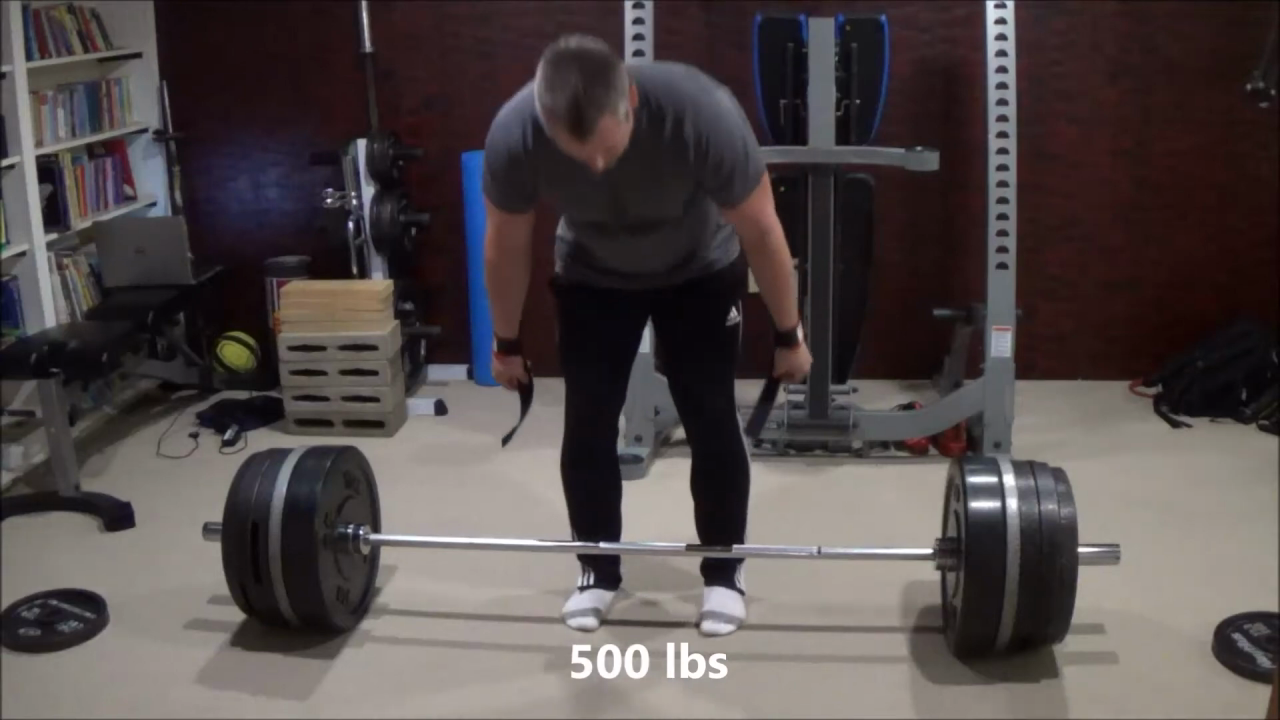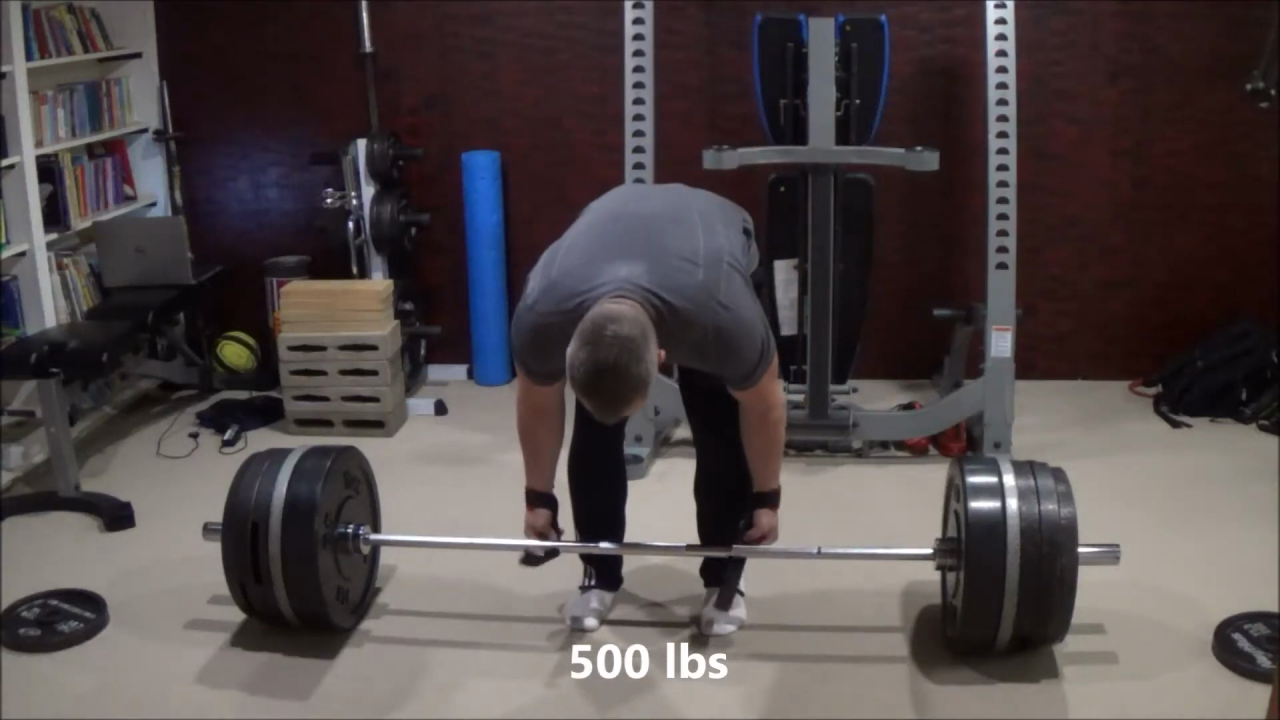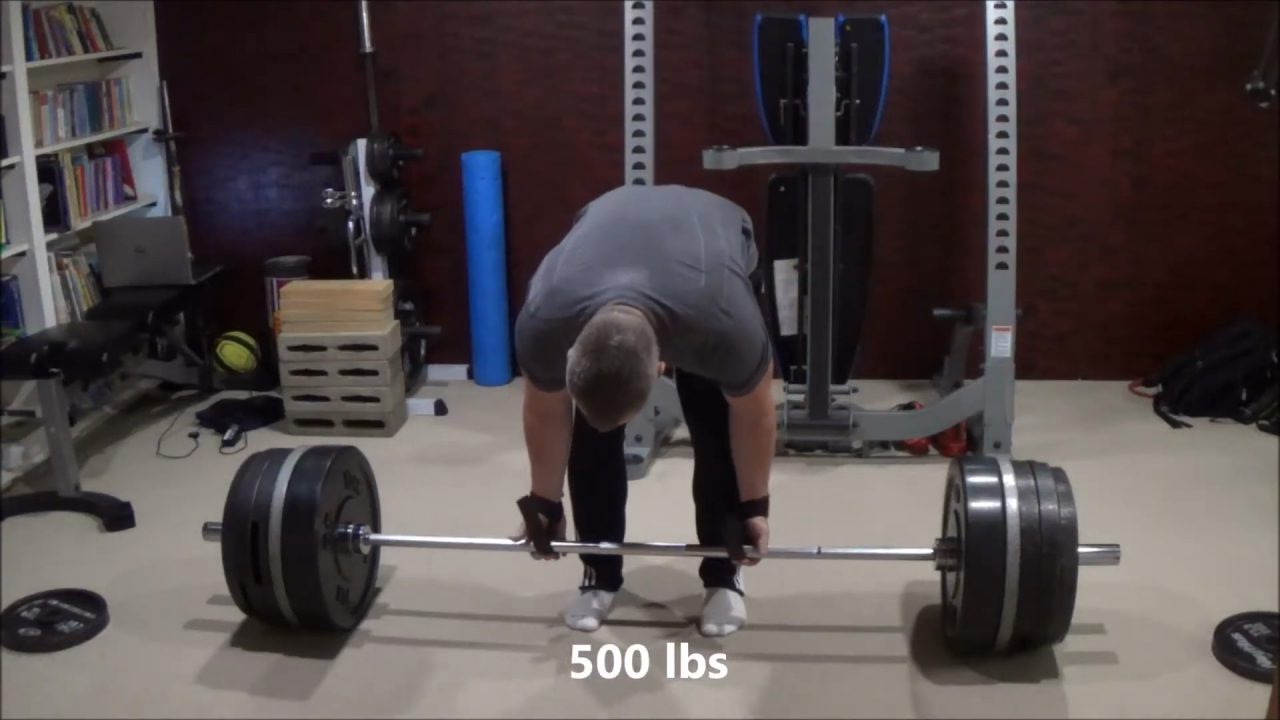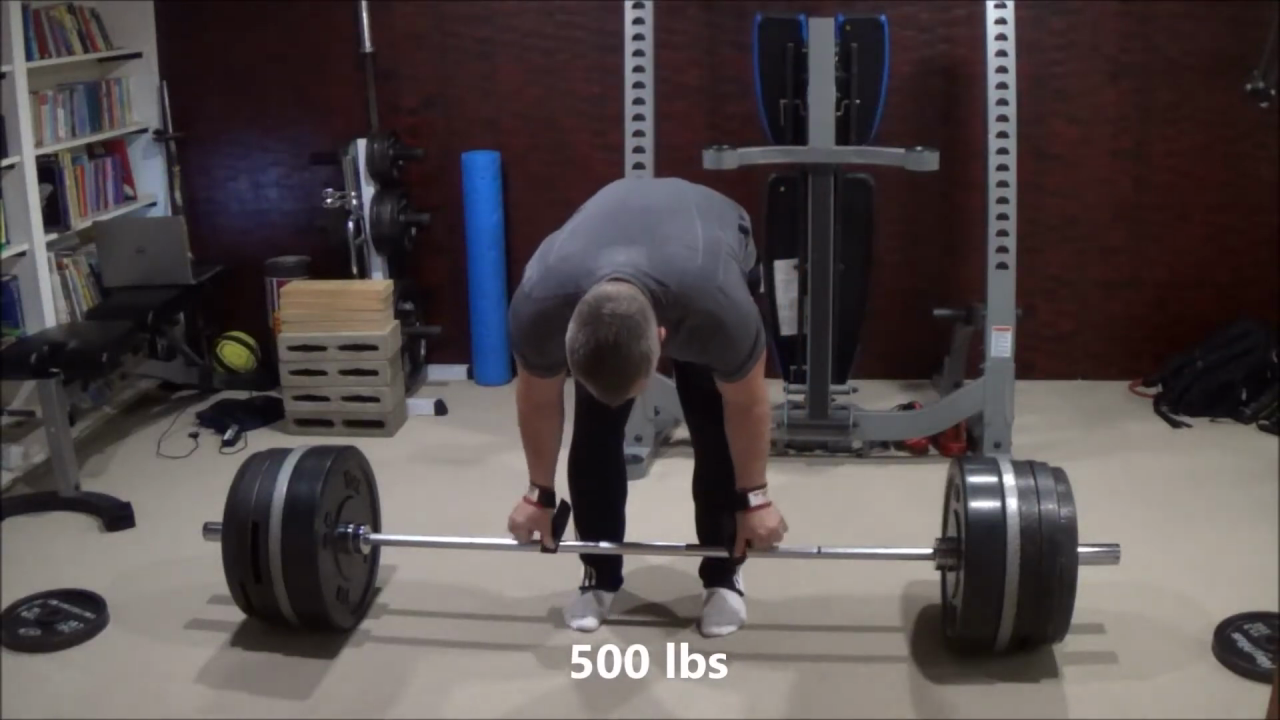
dt=0.7s
person 1, frame 1
left shoulder: (701, 112)
right shoulder: (515, 134)
left elbow: (761, 233)
right elbow: (506, 246)
left wrist: (789, 333)
right wrist: (507, 342)
left hip: (700, 272)
right hip: (591, 278)
left knee: (712, 422)
right knee: (587, 425)
left ankle: (724, 571)
right ankle: (597, 569)
person 1, frame 2
left shoulder: (724, 317)
right shoulder: (541, 317)
left elbow: (763, 407)
right elbow: (538, 408)
left wrist: (767, 497)
right wrist: (538, 497)
left knee: (721, 431)
right knee: (593, 432)
left ankle: (723, 574)
right ankle: (599, 573)
person 1, frame 3
left shoulder: (724, 322)
right shoulder: (544, 322)
left elbow: (754, 415)
right elbow: (545, 414)
left wrist: (754, 505)
right wrist: (544, 503)
left knee: (717, 429)
right knee: (591, 431)
left ankle: (723, 574)
right ankle: (599, 573)
person 1, frame 4
left shoulder: (719, 305)
right shoulder: (538, 305)
left elbow: (745, 406)
right elbow: (538, 399)
left wrist: (753, 498)
right wrist: (539, 493)
left knee: (715, 425)
right knee: (594, 428)
left ankle: (722, 574)
right ankle: (599, 572)
